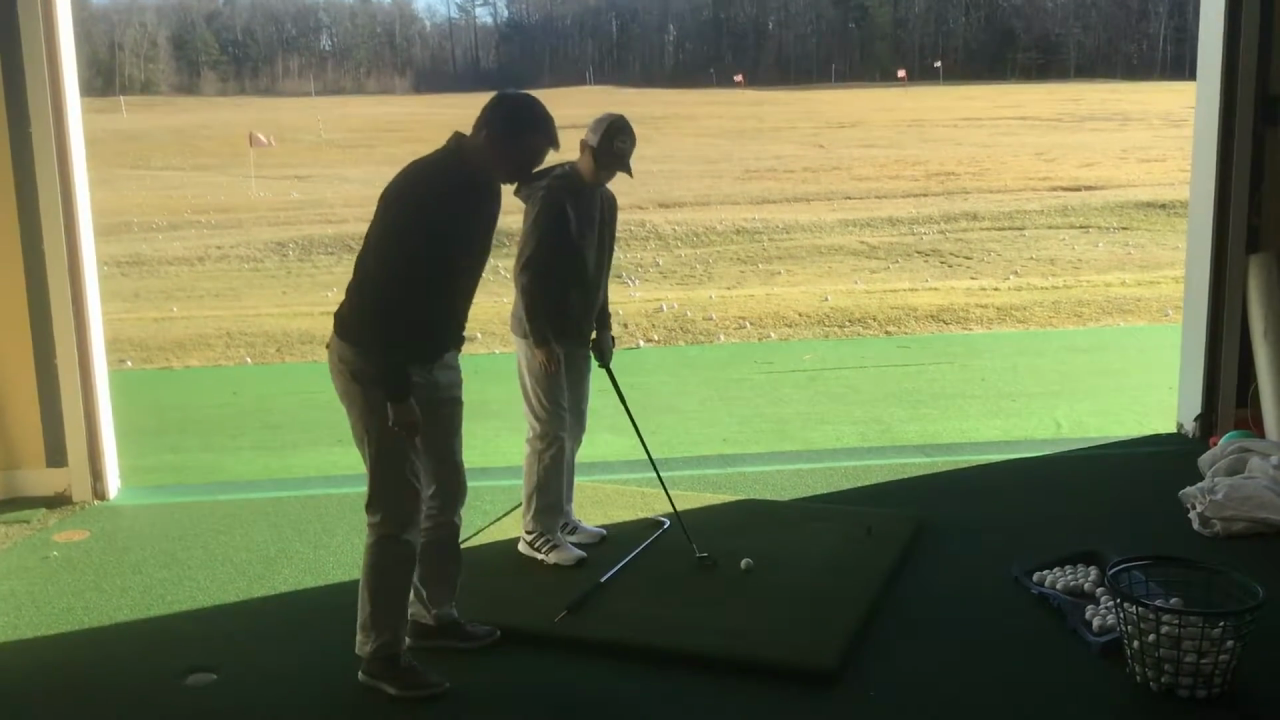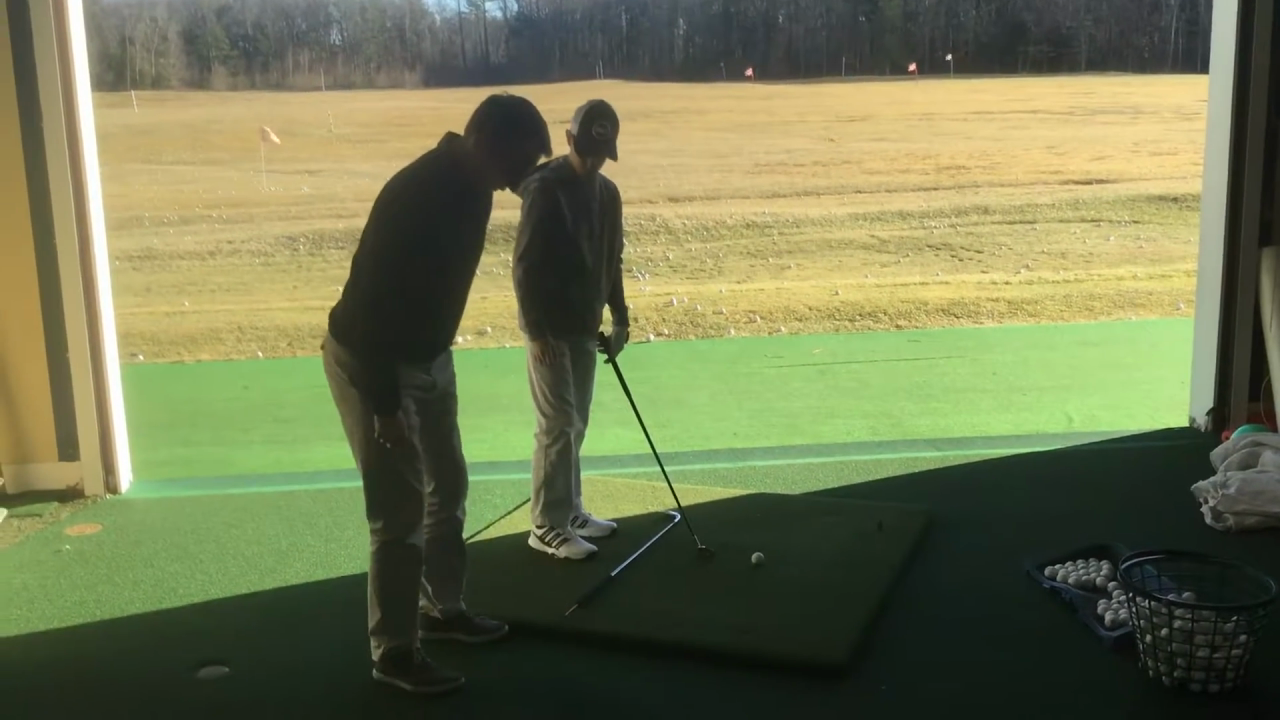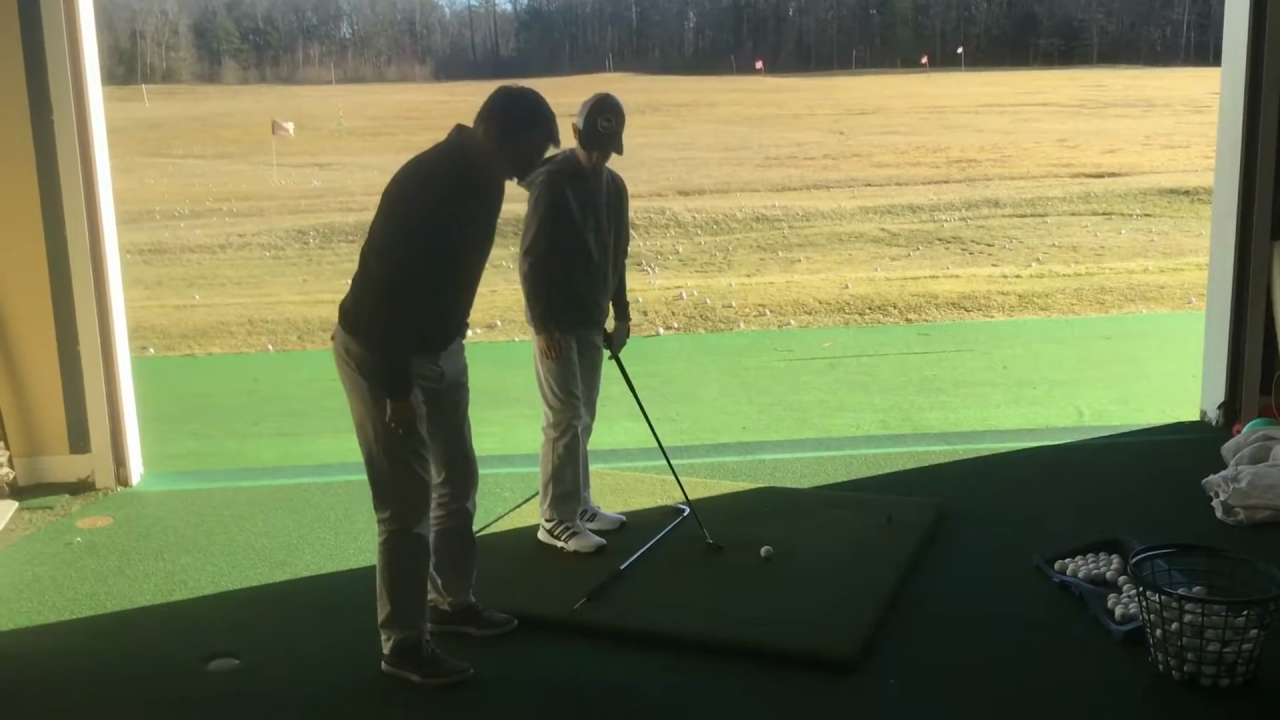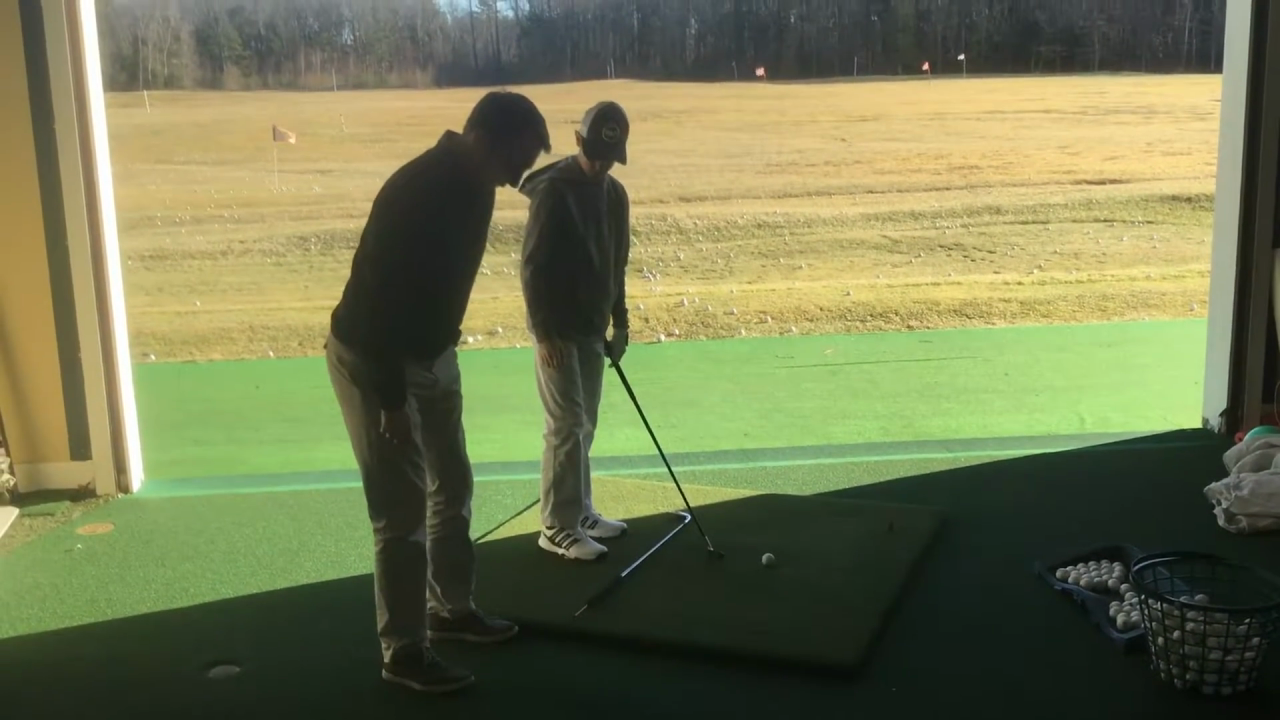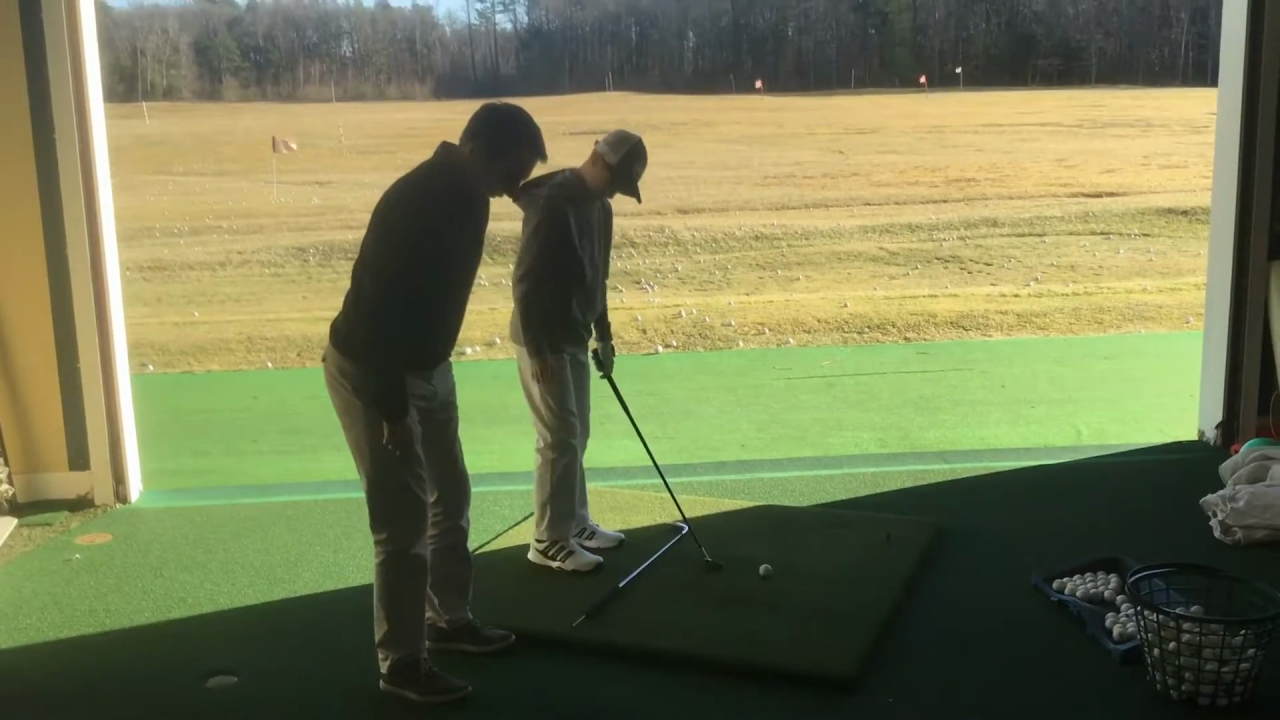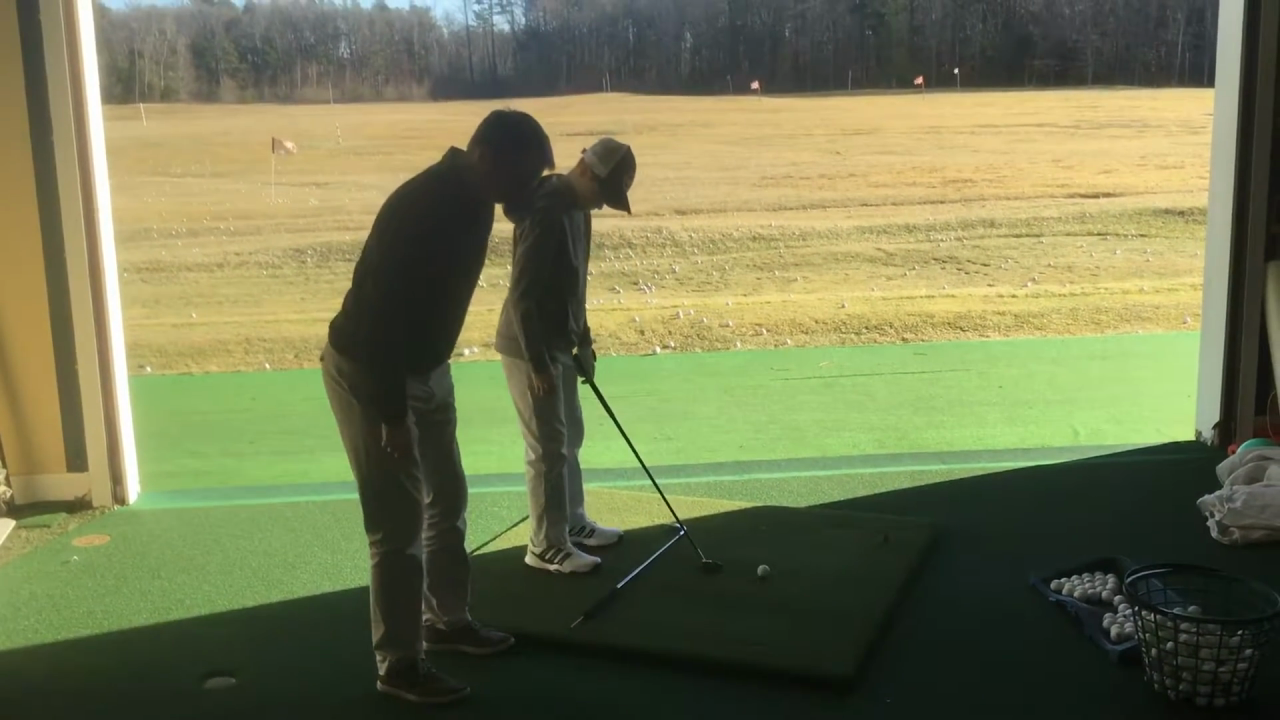
dt=0.5s
person 1, frame 1
left shoulder: (481, 190)
right shoulder: (419, 190)
right elbow: (379, 292)
left wrist: (447, 350)
right wrist: (396, 393)
left hip: (435, 357)
right hip: (375, 360)
left knee: (446, 489)
right knee: (398, 505)
left ankle: (430, 615)
right ankle: (379, 652)
person 1, frame 2
left shoulder: (470, 189)
right shoulder: (416, 196)
right elbow: (374, 302)
right wrist: (384, 403)
left hip: (427, 356)
right hip: (371, 361)
left knee: (447, 486)
right knee: (400, 507)
left ankle: (441, 607)
right ankle: (393, 651)
person 1, frame 3
left shoulder: (483, 181)
right shoulder: (424, 186)
right elbow: (384, 290)
right wrist: (397, 389)
left hip: (439, 347)
right hip: (382, 351)
left knee: (456, 478)
right knee: (407, 497)
left ankle: (450, 600)
right ankle: (402, 643)
person 1, frame 4
left shoulder: (472, 188)
right shoulder: (415, 194)
right elbow: (377, 299)
right wrist: (391, 399)
left hip: (432, 355)
right hip: (374, 359)
left knee: (451, 487)
right knee: (403, 507)
left ankle: (451, 608)
right ankle: (403, 650)
person 1, frame 5
left shoulder: (468, 198)
right shoulder: (414, 205)
right elbow: (380, 313)
right wrist: (392, 411)
left hip: (427, 366)
right hip: (372, 371)
left knee: (449, 497)
right knee: (404, 518)
left ankle: (449, 619)
right ankle: (401, 661)
person 1, frame 6
left shoulder: (473, 203)
right shoulder: (420, 208)
right elbow: (380, 313)
right wrist: (391, 413)
left hip: (424, 367)
right hip: (369, 371)
left knee: (446, 497)
right knee: (398, 519)
left ankle: (446, 619)
right ankle: (398, 662)
person 2, frame 1
left shoulder: (605, 201)
right shoulder: (550, 197)
right elbow: (528, 273)
left wrist: (602, 327)
right wrist: (541, 339)
left hip: (577, 333)
right hip: (541, 334)
left knee: (572, 429)
right knee: (550, 431)
left ankle: (560, 517)
right ankle: (537, 532)
person 2, frame 2
left shoulder: (607, 193)
right shoulder: (544, 191)
right elbow: (525, 266)
left wrist: (619, 317)
right wrist: (536, 331)
left hip: (585, 327)
right hip: (549, 328)
left knee: (575, 424)
right knee: (556, 425)
left ankle: (570, 511)
right ankle: (547, 526)
person 2, frame 3
left shoulder: (614, 187)
right shoulder: (551, 184)
right elbow: (532, 260)
left wrist: (620, 313)
right wrist: (542, 324)
left hip: (592, 320)
right hip: (557, 321)
left knee: (583, 417)
right knee: (565, 418)
left ankle: (578, 504)
right ankle: (556, 519)
person 2, frame 4
left shoulder: (615, 194)
right shoulder: (553, 191)
right elbow: (534, 268)
left wrist: (619, 321)
right wrist: (544, 333)
left hip: (593, 328)
right hip: (559, 330)
left knee: (584, 425)
right knee: (566, 426)
left ankle: (580, 512)
right ankle: (557, 527)
person 2, frame 5
left shoulder: (600, 208)
right shoulder: (551, 205)
right elbow: (526, 281)
left wrist: (603, 334)
right wrist: (538, 349)
left hip: (573, 339)
right hip: (544, 342)
left knee: (576, 435)
right knee: (559, 437)
left ankle: (575, 524)
right ankle: (550, 541)
person 2, frame 6
left shoulder: (576, 210)
right shoulder: (545, 216)
right elbow: (524, 295)
left wrist: (583, 340)
right wrist: (538, 363)
left hip: (558, 346)
right hip: (531, 350)
left knee: (569, 437)
right knee: (548, 447)
left ankle: (573, 524)
right ankle: (547, 545)
